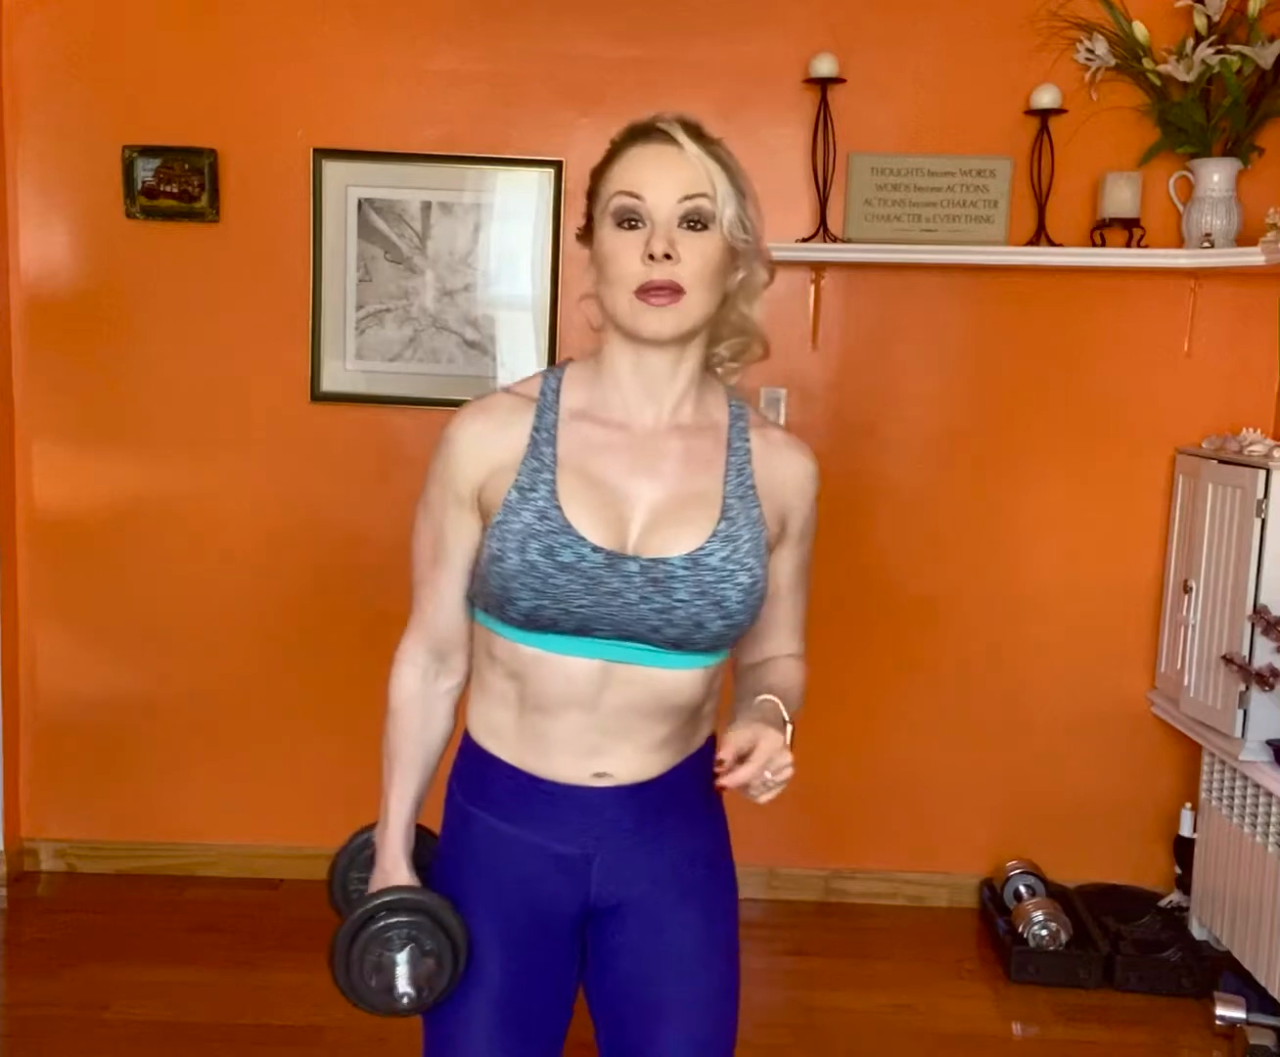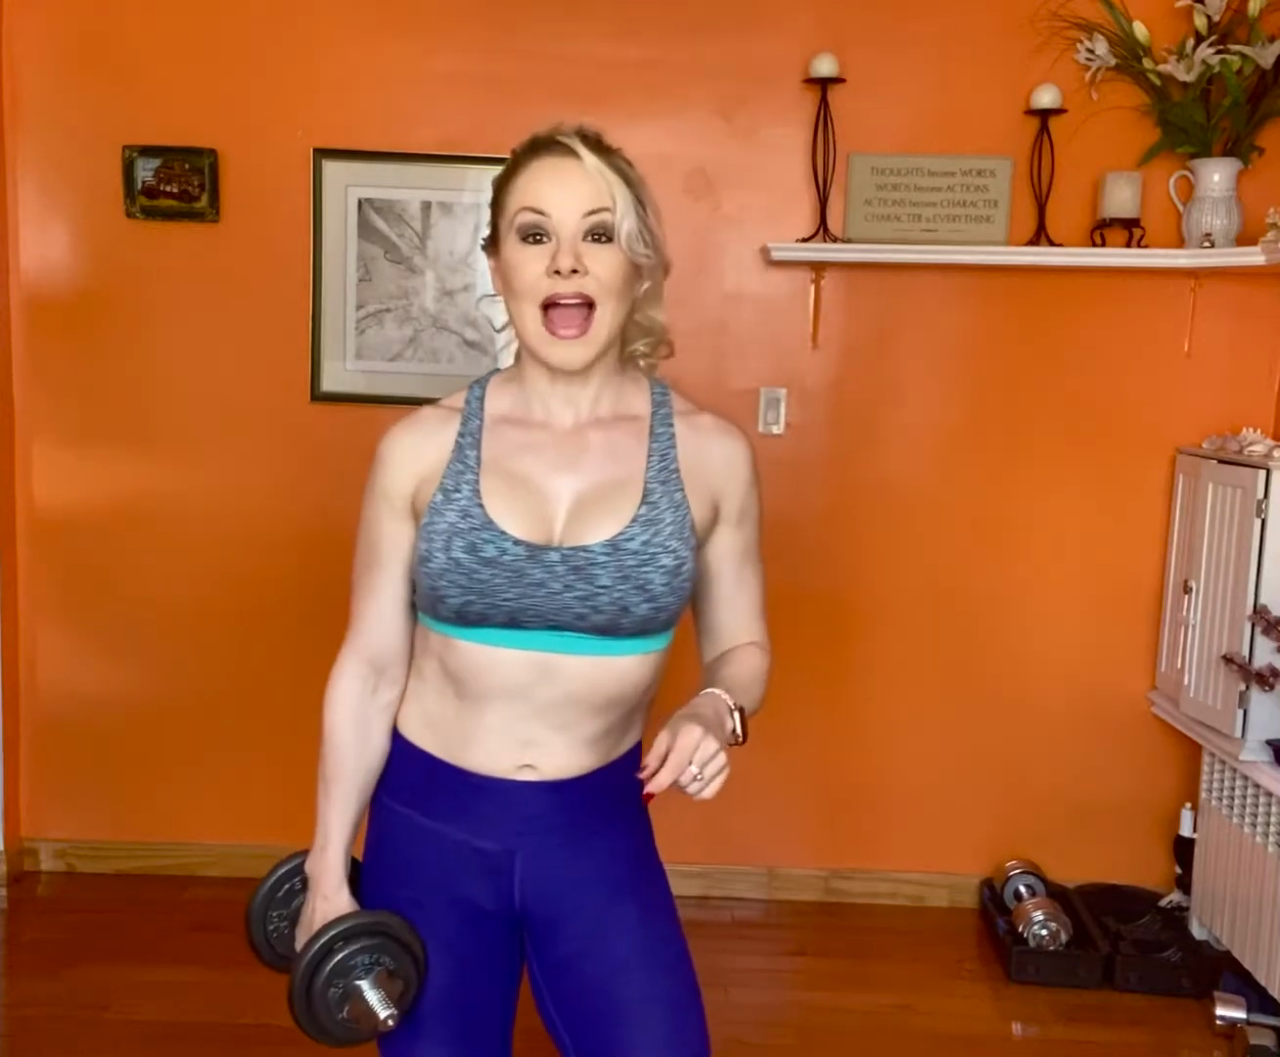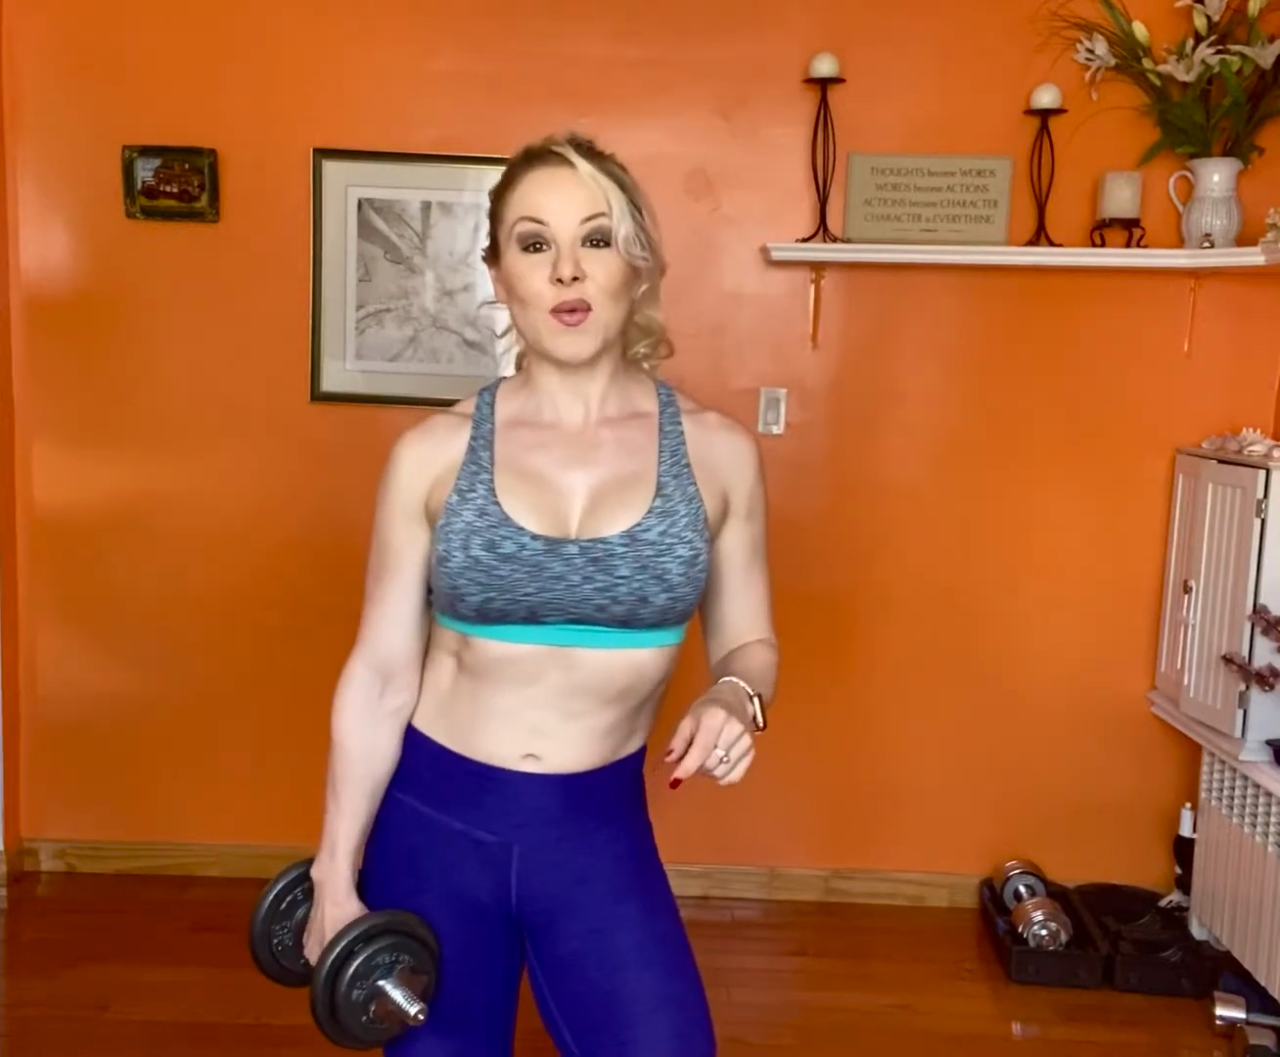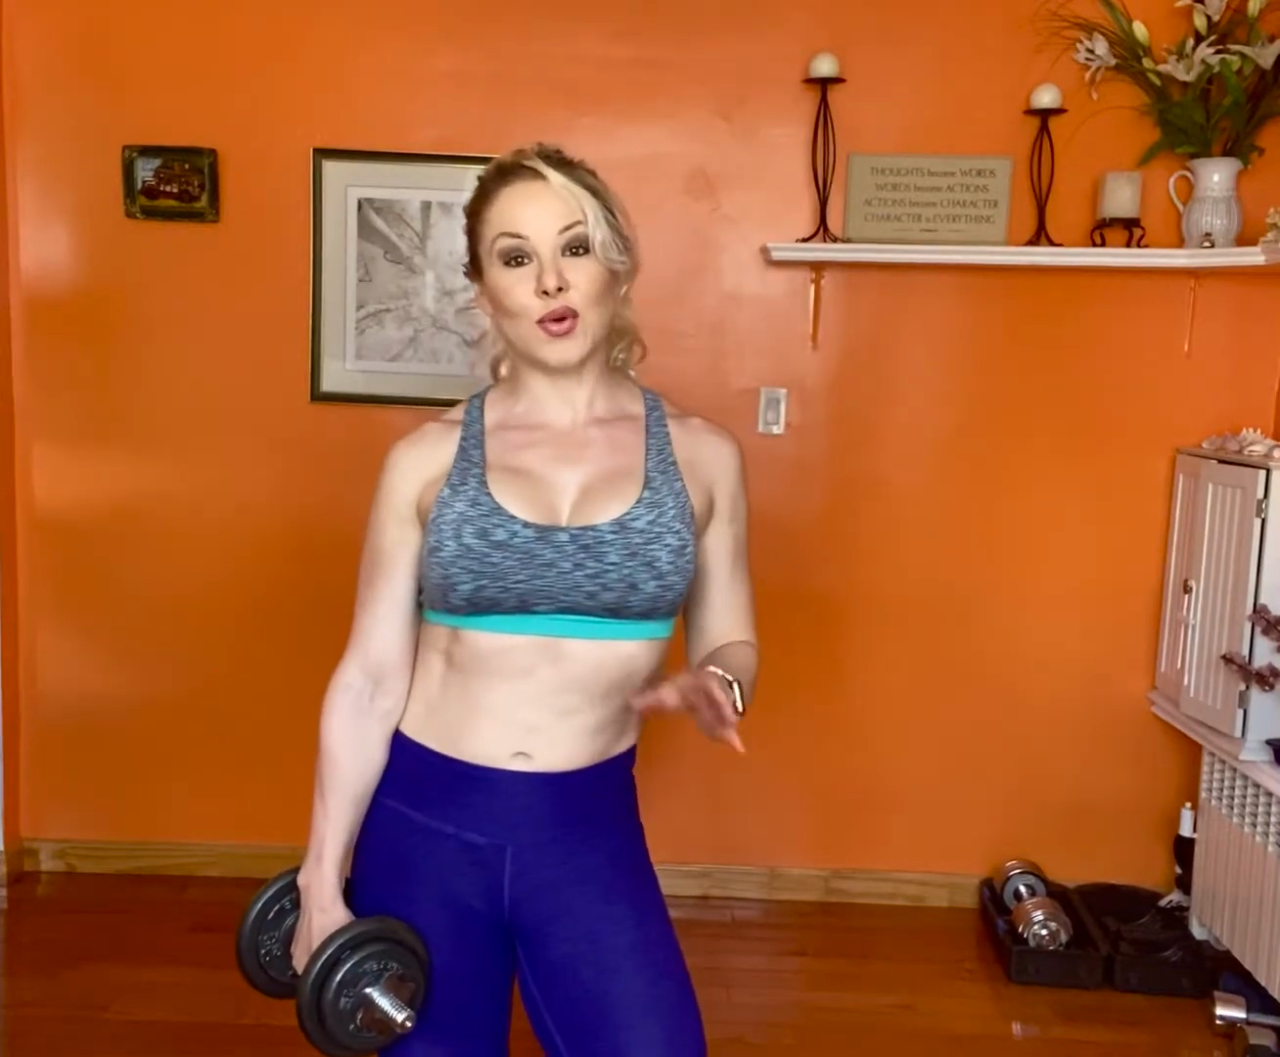
dt=0.7s
person 1, frame 1
left shoulder: (779, 467)
right shoulder: (490, 437)
right elbow: (432, 656)
left wrist: (768, 717)
right wrist: (392, 846)
left hip: (671, 841)
right hip: (499, 832)
person 1, frame 2
left shoulder: (709, 453)
right shoulder: (421, 447)
left elbow: (741, 644)
right elbow: (368, 670)
left wrist: (714, 712)
right wrist: (327, 870)
left hip: (597, 834)
right hip: (427, 830)
person 1, frame 3
left shoulder: (716, 450)
right shoulder: (434, 452)
left elbow: (747, 641)
right elbow: (378, 675)
left wrist: (735, 696)
right wrist: (335, 875)
left hip: (599, 830)
right hip: (432, 821)
person 1, frame 4
left shoulder: (702, 453)
right shoulder: (427, 458)
left elbow: (732, 642)
right elbow: (368, 678)
left wrist: (711, 684)
right wrist: (322, 880)
left hip: (590, 832)
right hip: (422, 825)
